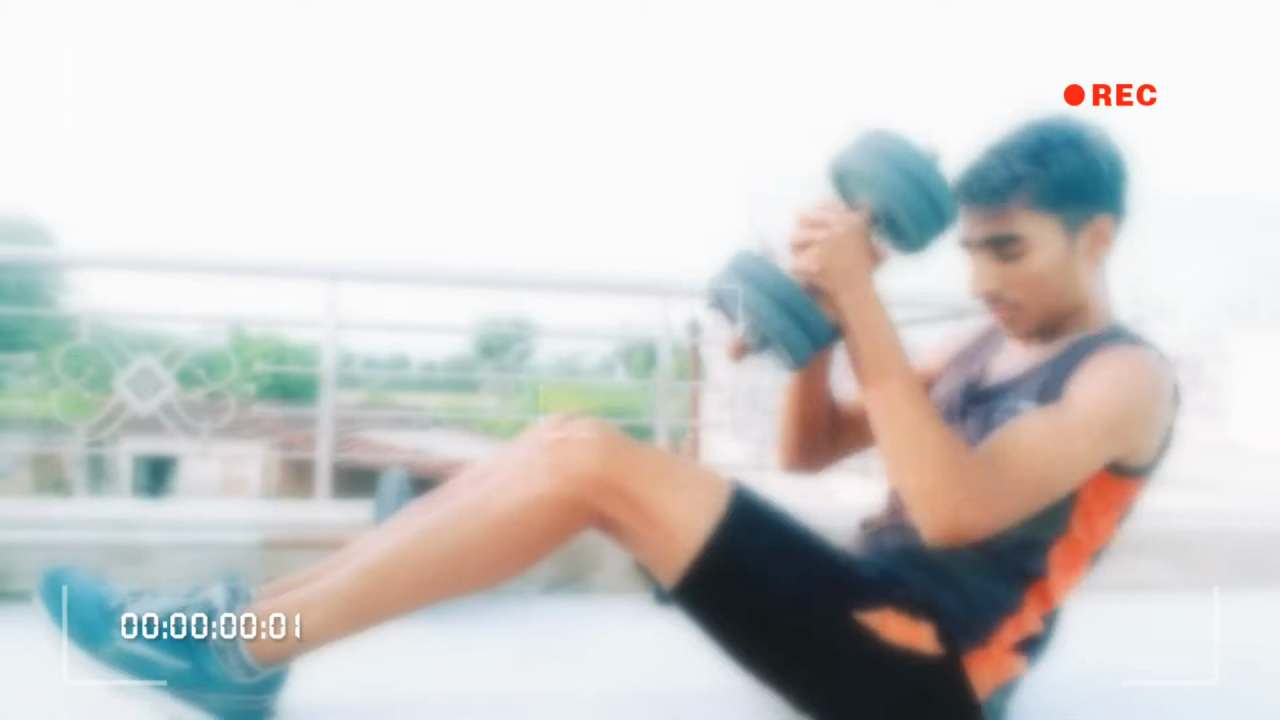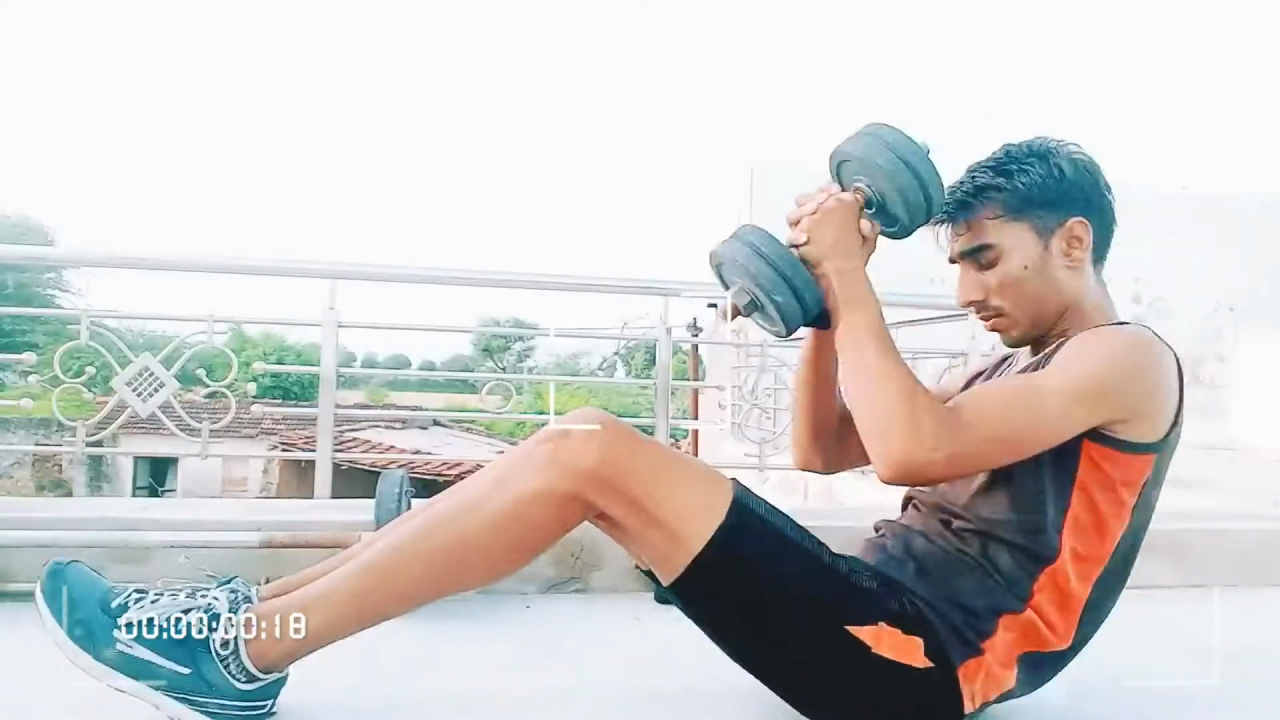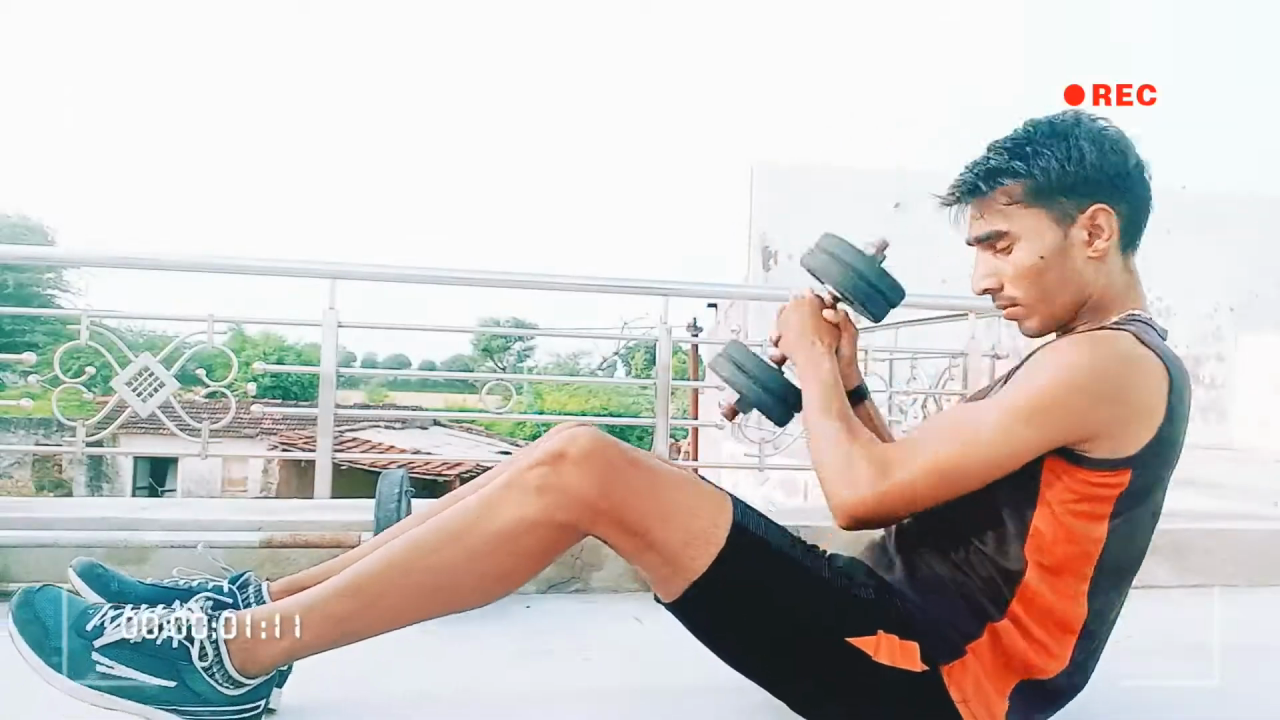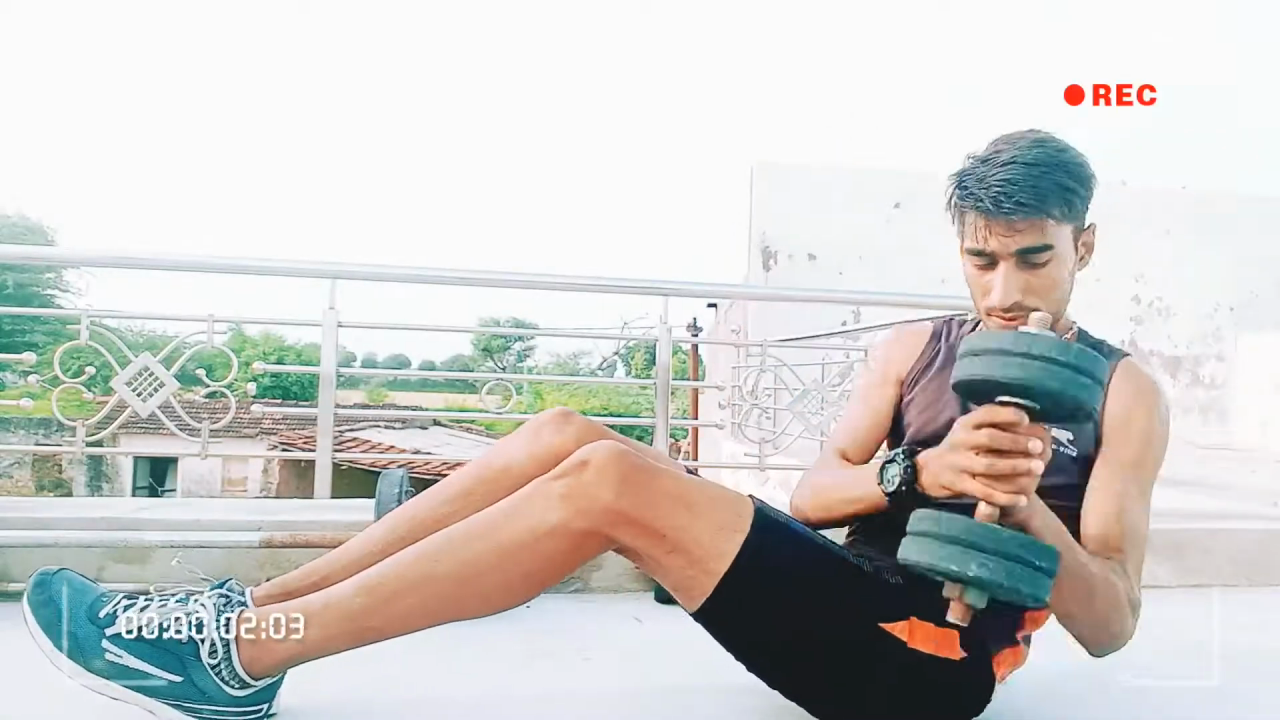
dt=0.7s
person 1, frame 1
left shoulder: (1125, 379)
right shoulder: (991, 348)
left elbow: (948, 506)
right elbow: (804, 451)
left wrist: (860, 303)
right wrist: (814, 327)
right hip: (866, 617)
left knee: (587, 458)
right knee: (565, 445)
right ankle: (253, 612)
person 1, frame 2
left shoulder: (1123, 361)
right shoulder: (1029, 366)
left elbow: (902, 452)
right elbow: (821, 451)
left wrist: (848, 277)
right wrist: (824, 312)
right hip: (883, 613)
left knee: (590, 449)
right knee: (577, 454)
right ankle: (260, 604)
person 1, frame 3
left shoulder: (1103, 364)
right shoulder: (1126, 368)
left elbow: (860, 494)
left wrist: (818, 368)
right wrist: (848, 397)
left knee: (582, 472)
right knee: (577, 458)
right ankle: (259, 603)
person 1, frame 4
left shoulder: (1120, 391)
right shoulder: (922, 341)
left elbow: (1111, 618)
right elbow: (821, 496)
left wrist: (1026, 514)
right wrist: (924, 474)
right hip: (858, 607)
left knee: (608, 479)
right knee: (561, 433)
right ankle: (248, 606)
